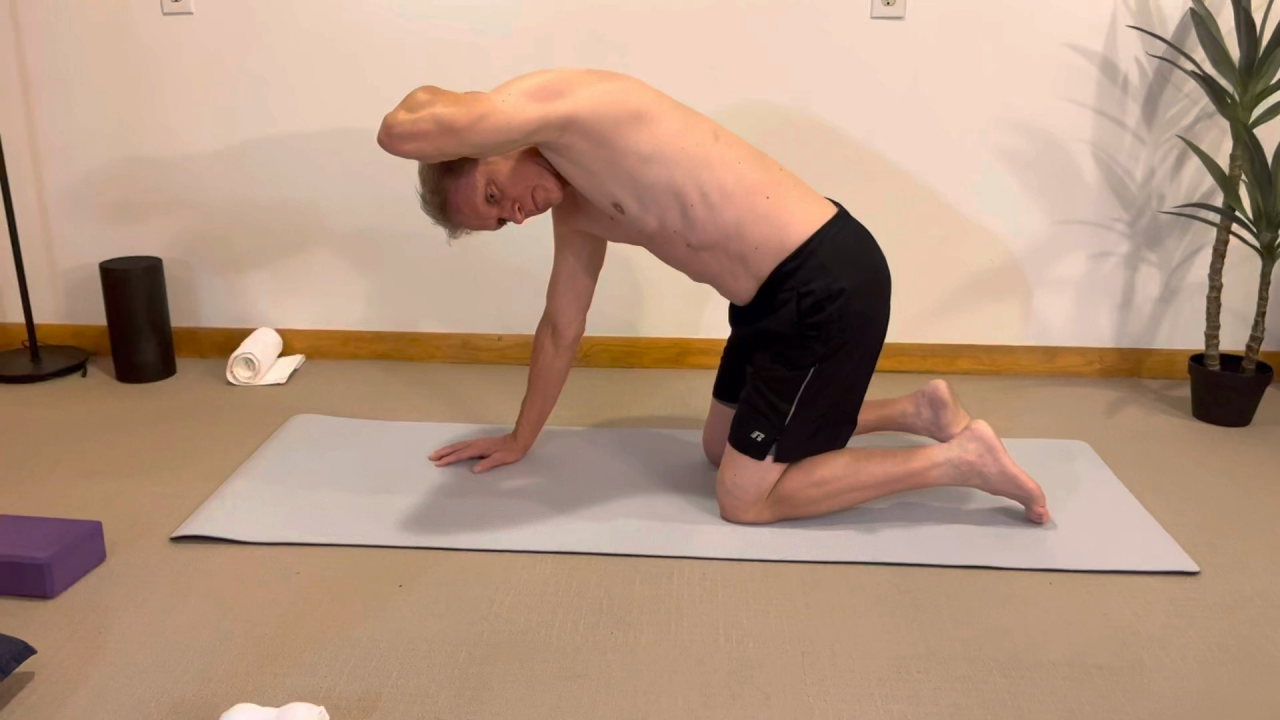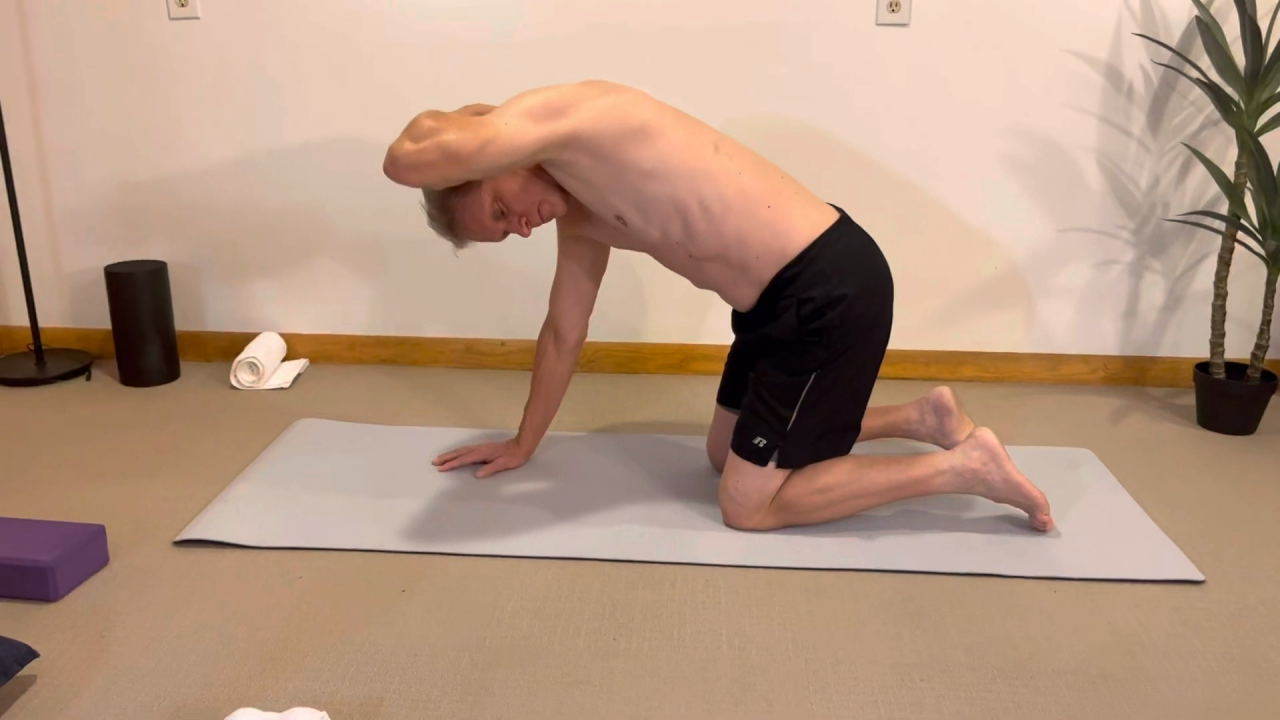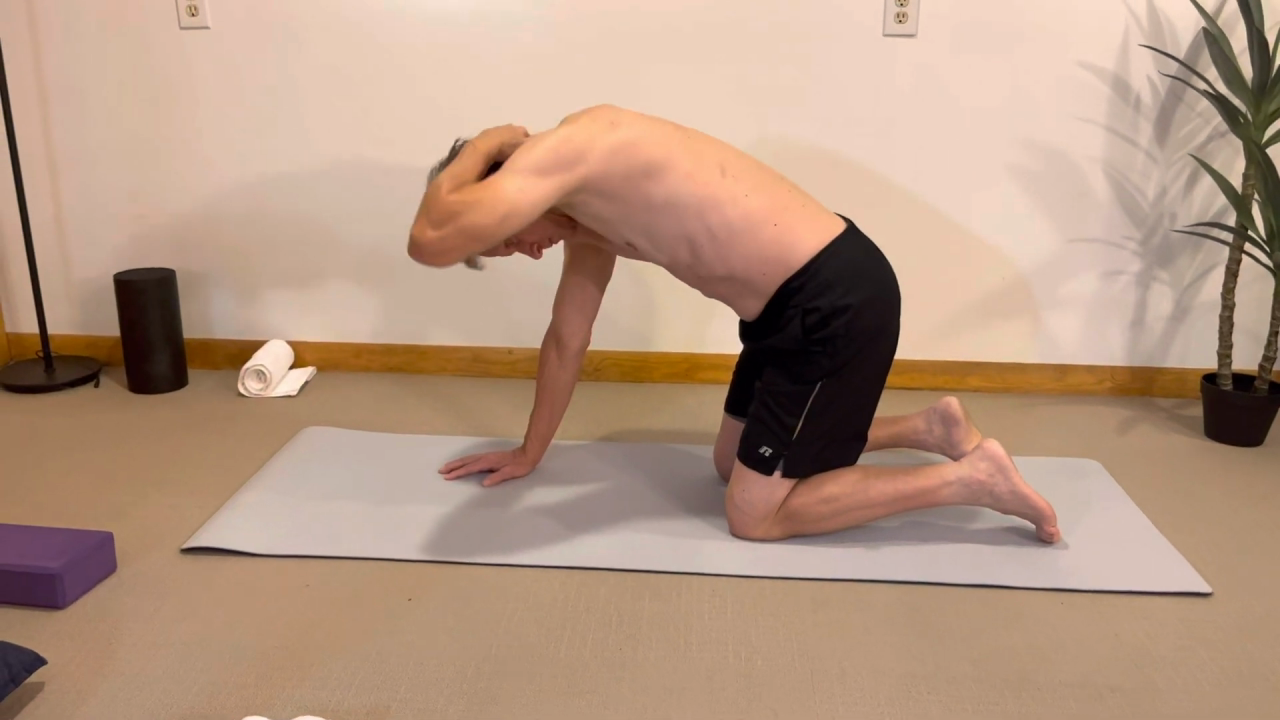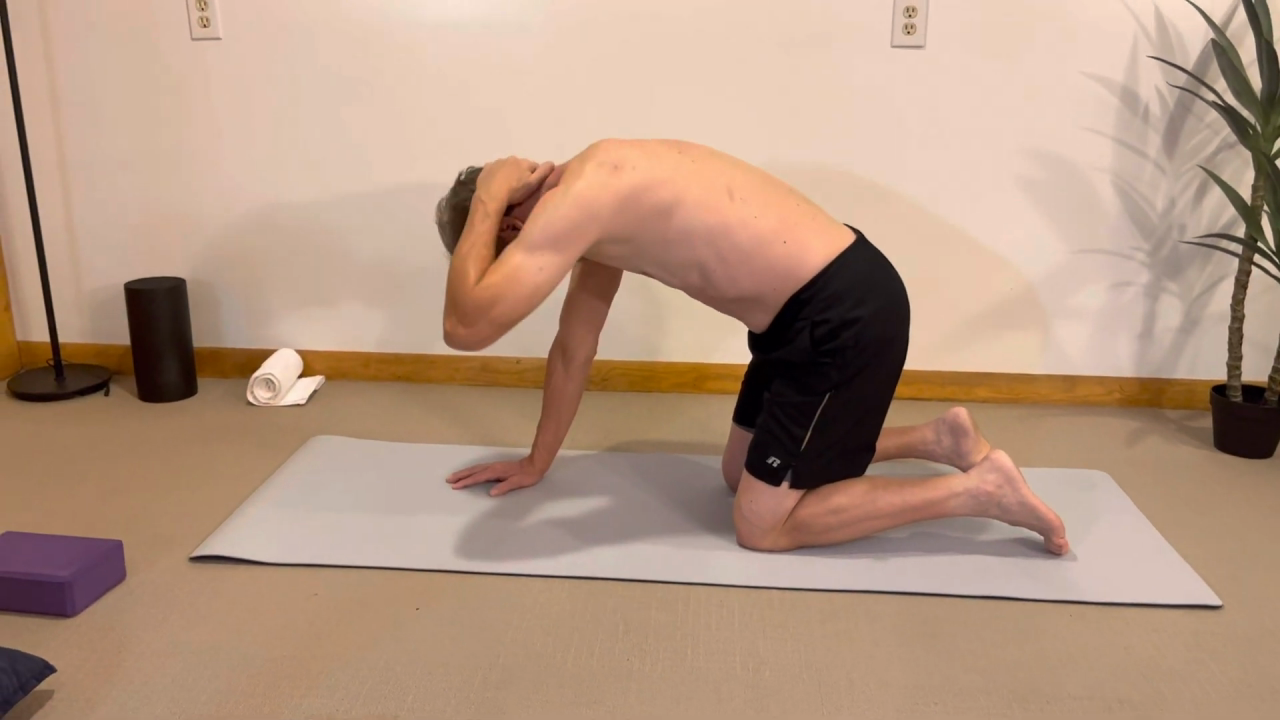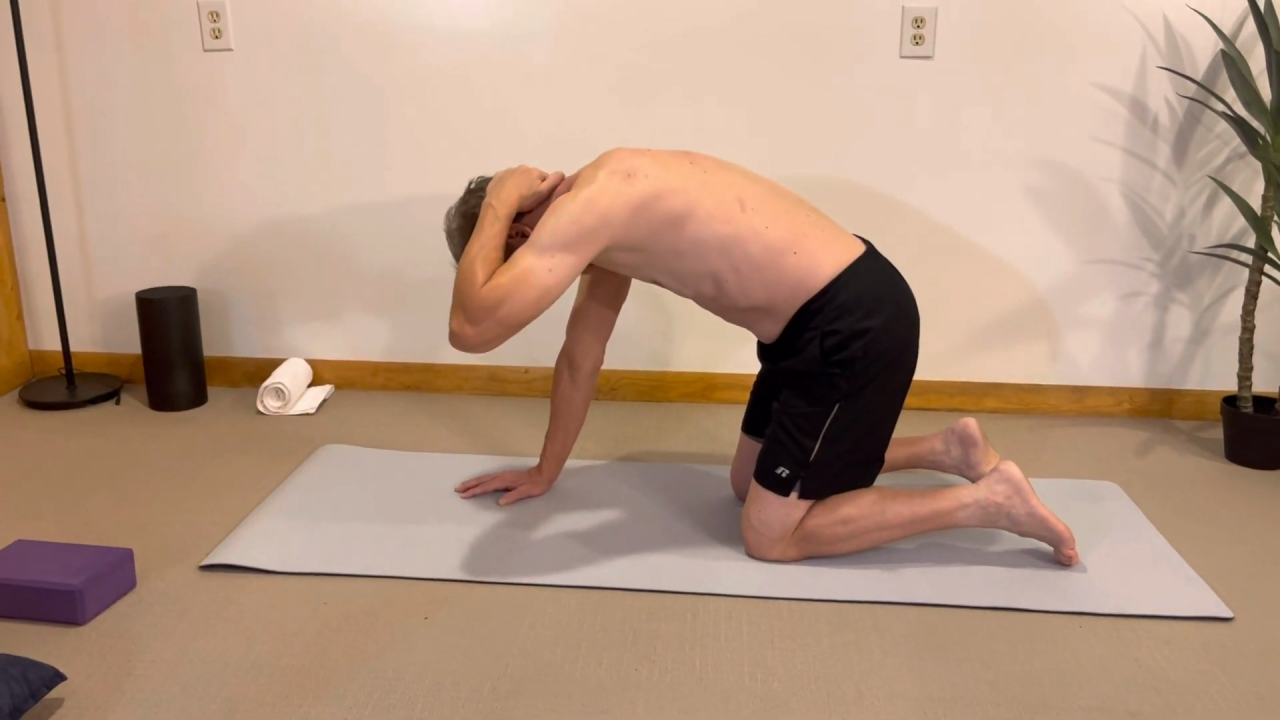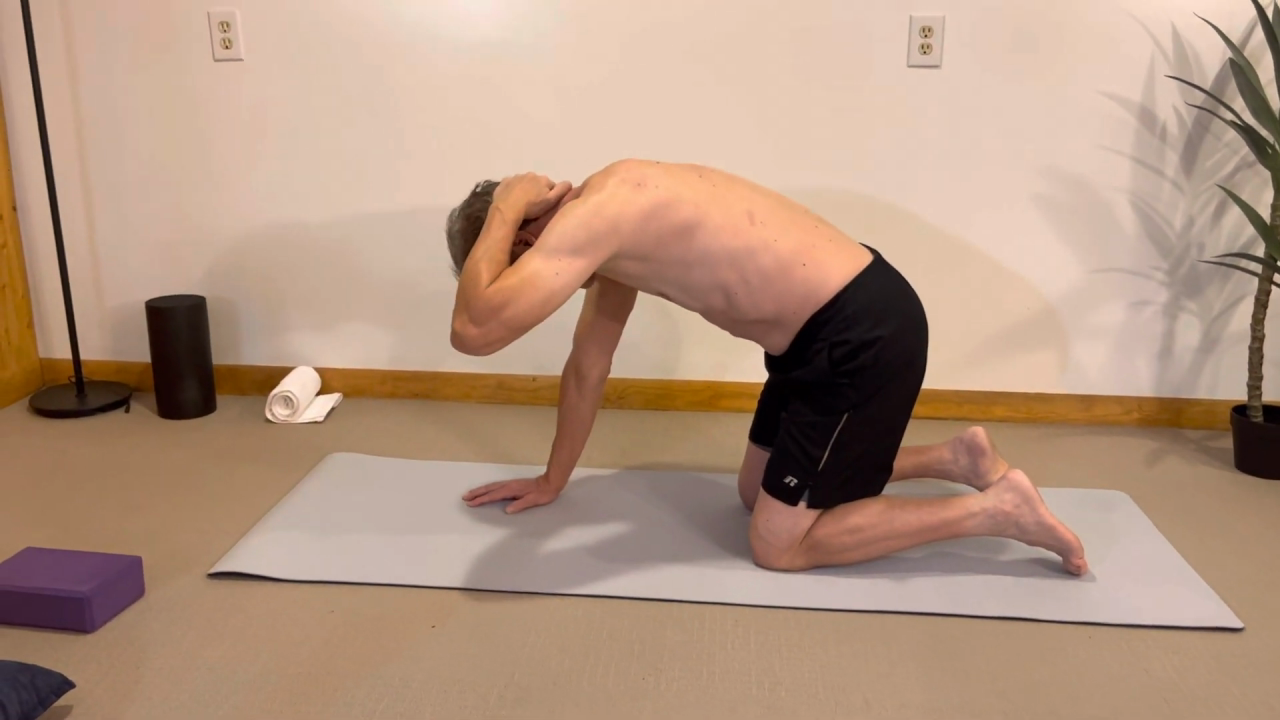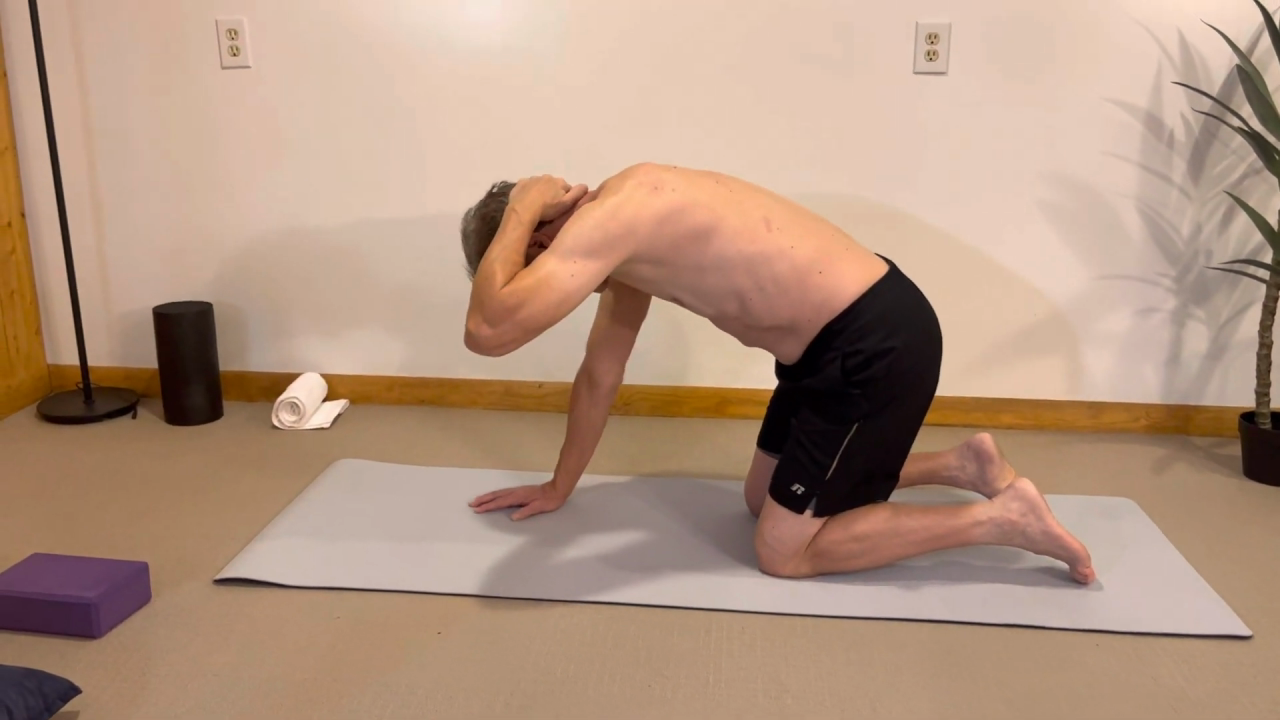
dt=0.4s
person 1, frame 1
left shoulder: (567, 99)
right shoulder: (576, 207)
left elbow: (402, 132)
right elbow: (561, 328)
left wrist: (453, 101)
right wrist: (520, 439)
left hip: (828, 284)
right hip: (779, 291)
left knee: (745, 498)
right knee: (723, 447)
left ankle: (960, 458)
right ankle: (916, 410)
person 1, frame 2
left shoulder: (565, 109)
right shoulder: (579, 210)
left elbow: (408, 162)
right elbow: (563, 332)
left wrist: (471, 117)
right wrist: (522, 444)
left hip: (830, 288)
right hip: (785, 292)
left knee: (748, 504)
right knee: (726, 452)
left ankle: (966, 466)
right ankle: (921, 417)
person 1, frame 3
left shoulder: (570, 147)
right shoulder: (585, 202)
left elbow: (431, 242)
right elbow: (566, 338)
left wrist: (485, 145)
right wrist: (529, 452)
left hip: (837, 299)
right hip: (800, 298)
left knee: (755, 515)
right knee: (734, 462)
left ankle: (973, 477)
right ankle: (928, 427)
person 1, frame 4
left shoulder: (577, 198)
right shoulder: (598, 209)
left elbow: (465, 329)
right elbow: (574, 348)
left wrist: (488, 195)
right wrist: (537, 462)
left hip: (845, 312)
right hip: (817, 303)
left knee: (763, 524)
right knee: (740, 472)
left ankle: (981, 490)
right ankle: (937, 437)
person 1, frame 5
left shoulder: (589, 204)
right shoulder: (607, 216)
left elbow: (471, 329)
right elbow: (580, 357)
left wrist: (499, 203)
right wrist: (545, 471)
left hip: (855, 323)
right hip: (827, 313)
left knee: (770, 534)
right knee: (749, 483)
left ankle: (990, 500)
right ankle: (944, 449)
person 1, frame 6
left shoulder: (596, 213)
right shoulder: (613, 229)
left elbow: (475, 331)
right elbow: (586, 367)
left wrist: (506, 207)
right wrist: (552, 480)
left hip: (864, 333)
right hip: (833, 323)
left knee: (779, 543)
right knee: (758, 491)
left ankle: (997, 509)
right ankle: (954, 456)
person 1, frame 7
left shoulder: (612, 215)
right shoulder: (625, 238)
left elbow: (488, 333)
right elbow: (600, 371)
left wrist: (521, 210)
right wrist: (559, 486)
left hip: (877, 342)
right hip: (843, 334)
left knee: (783, 549)
right knee: (764, 498)
left ankle: (1004, 517)
right ankle: (961, 464)
